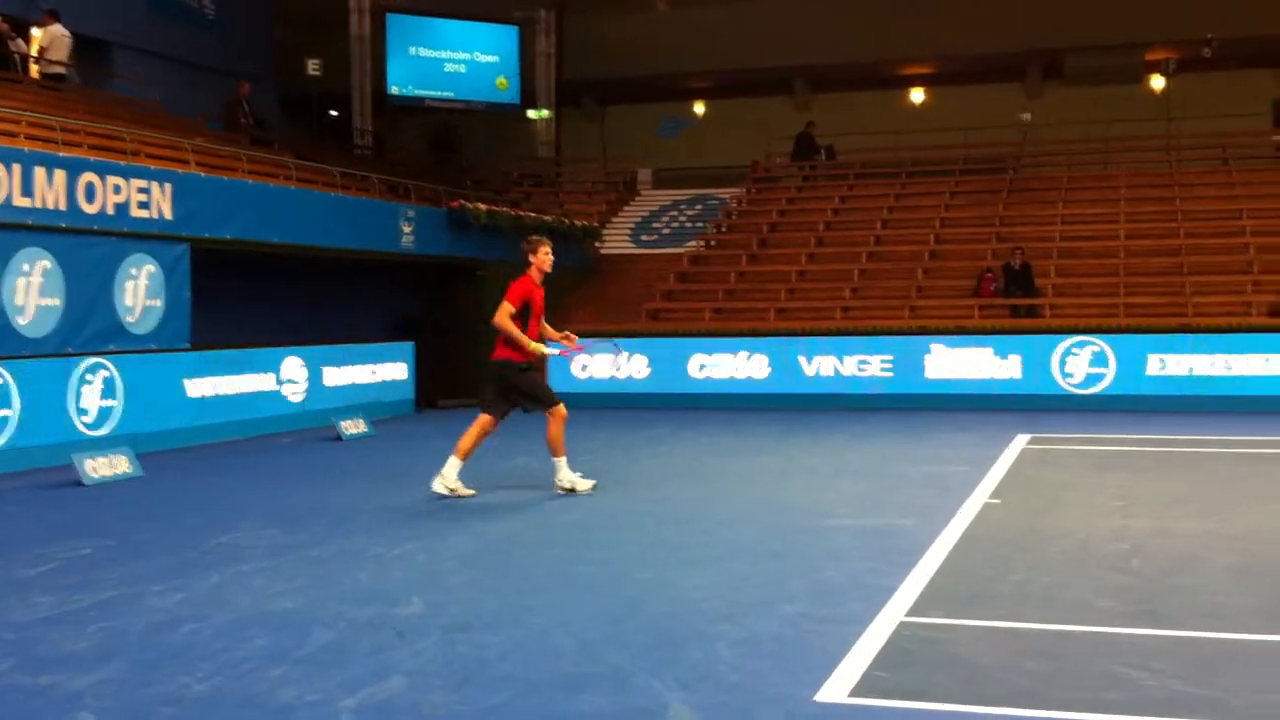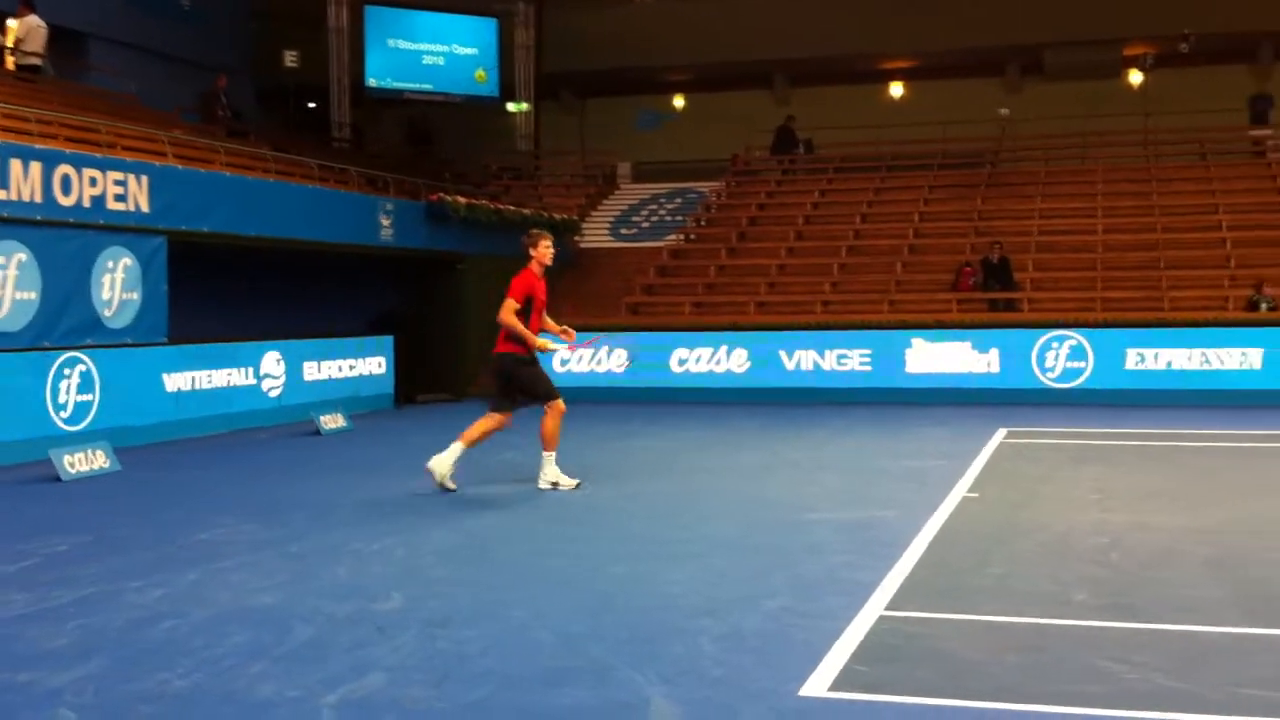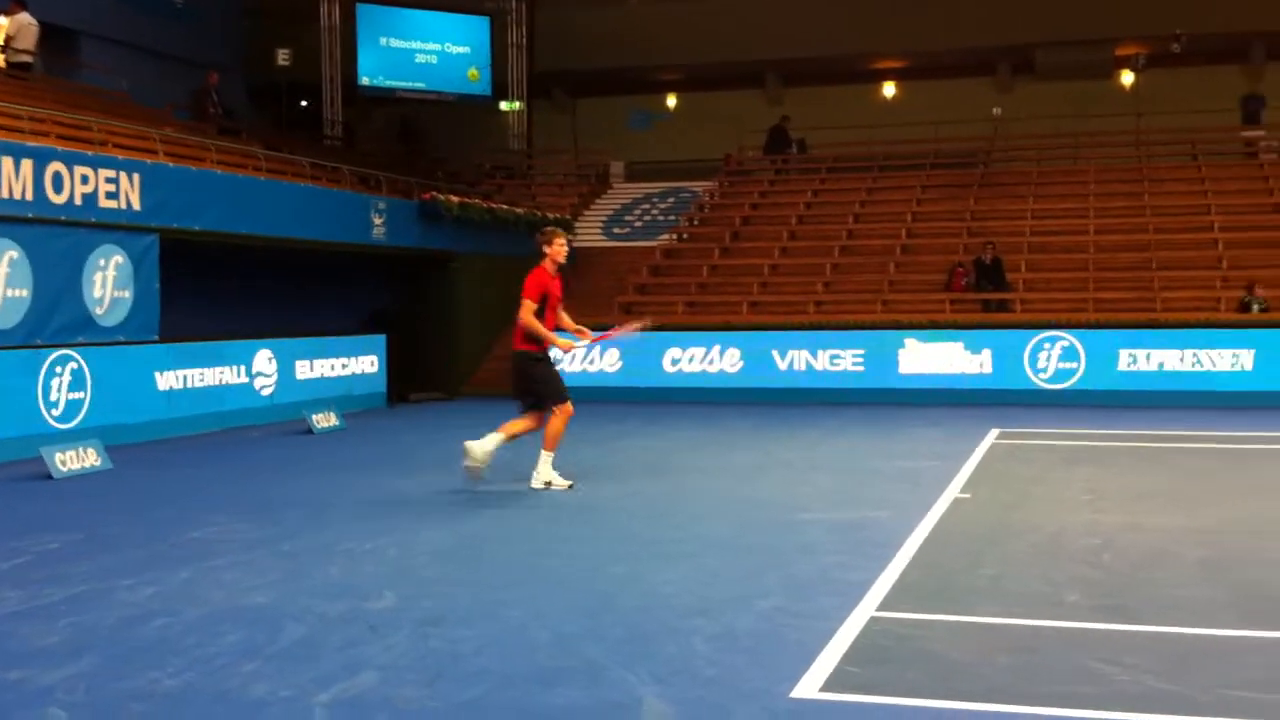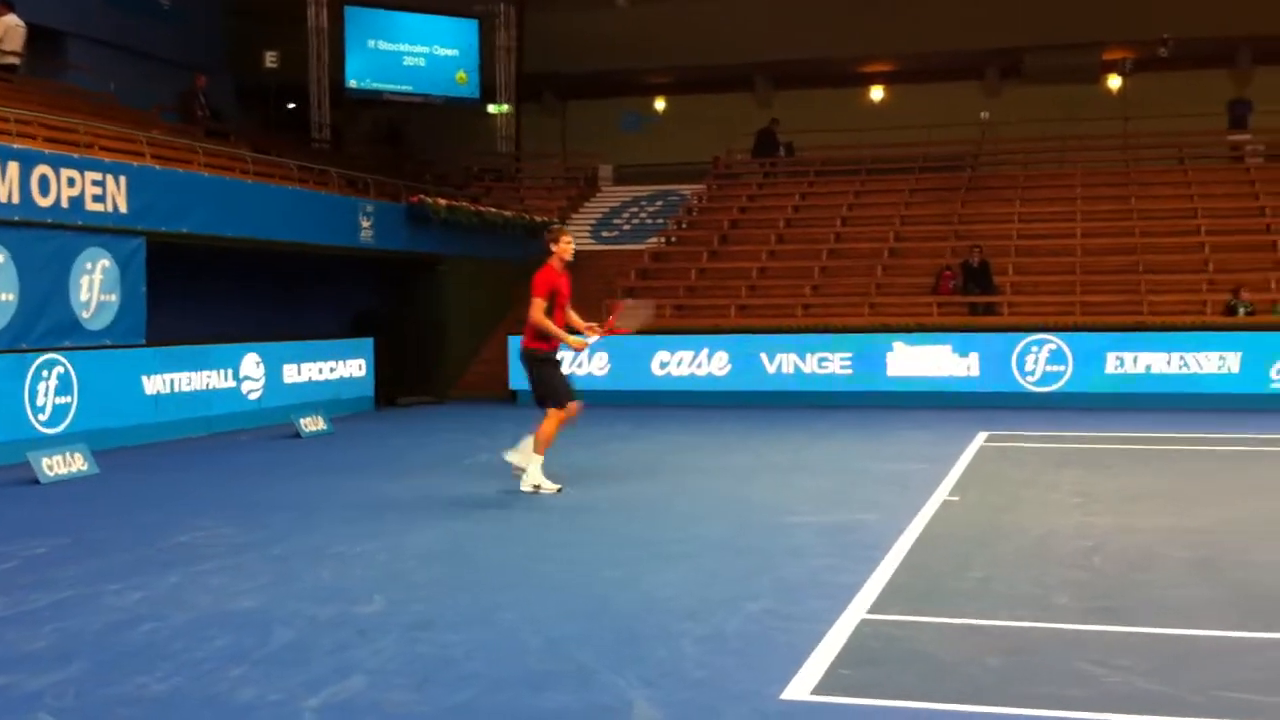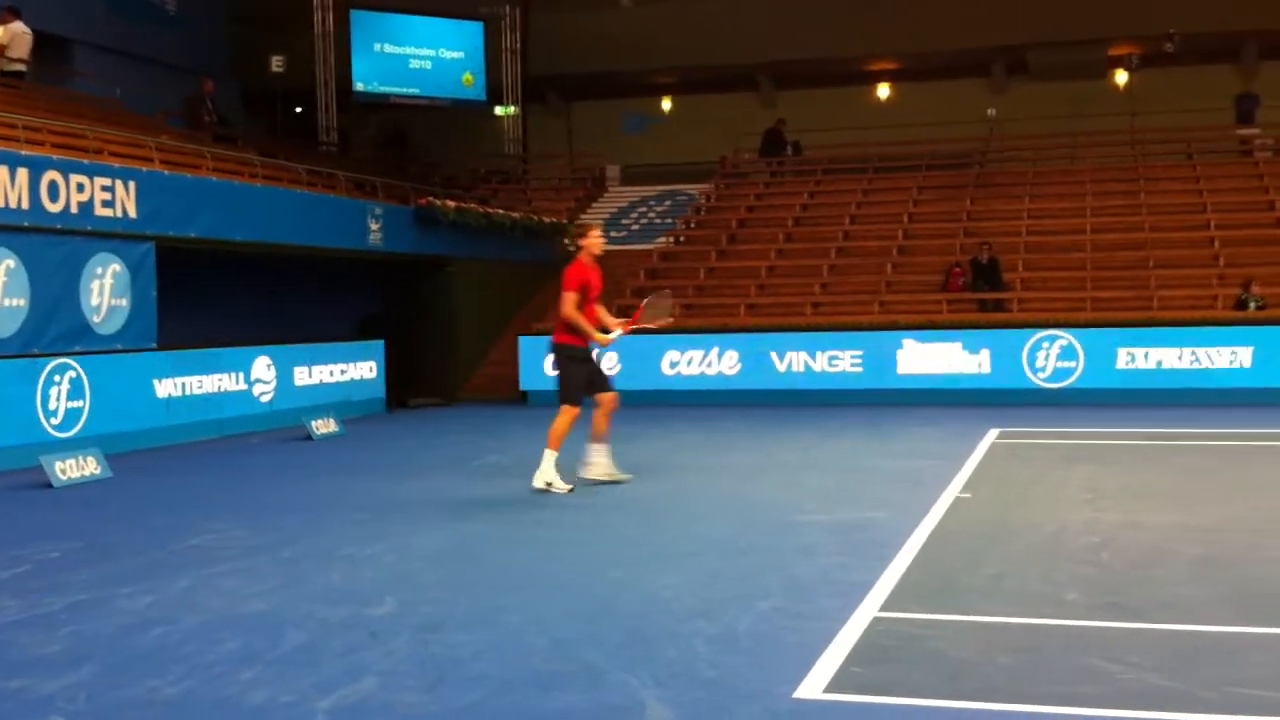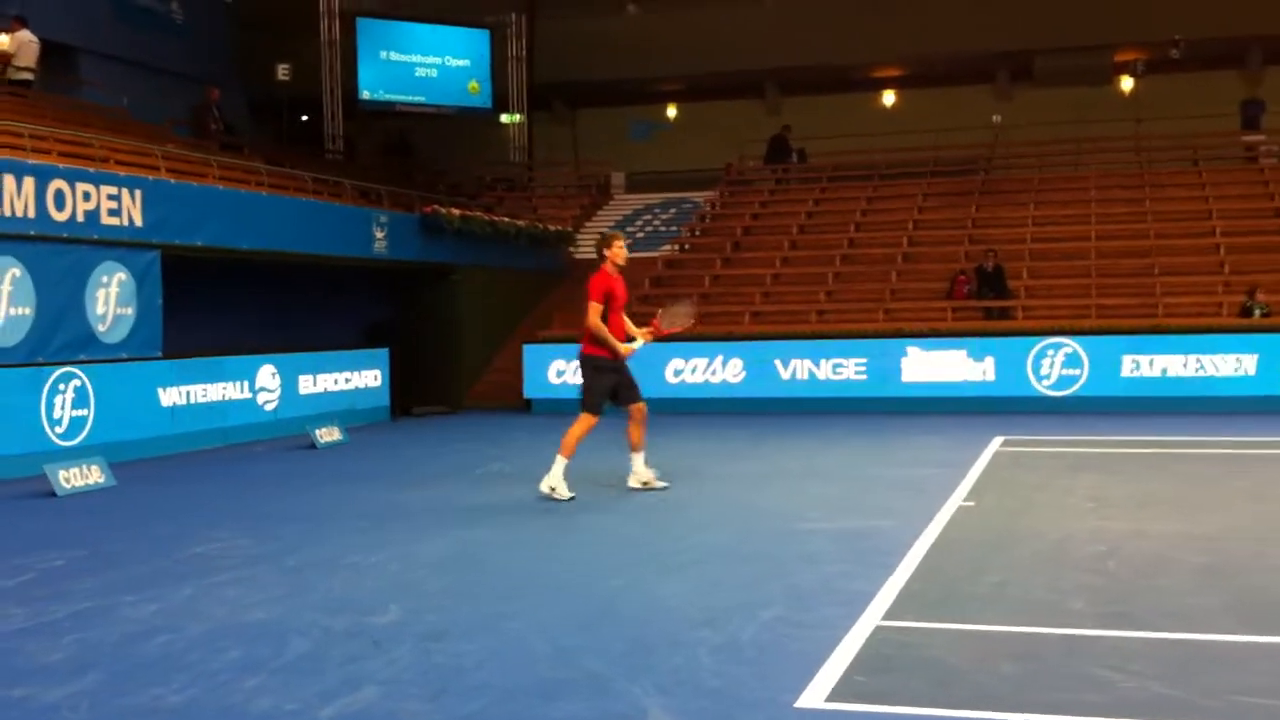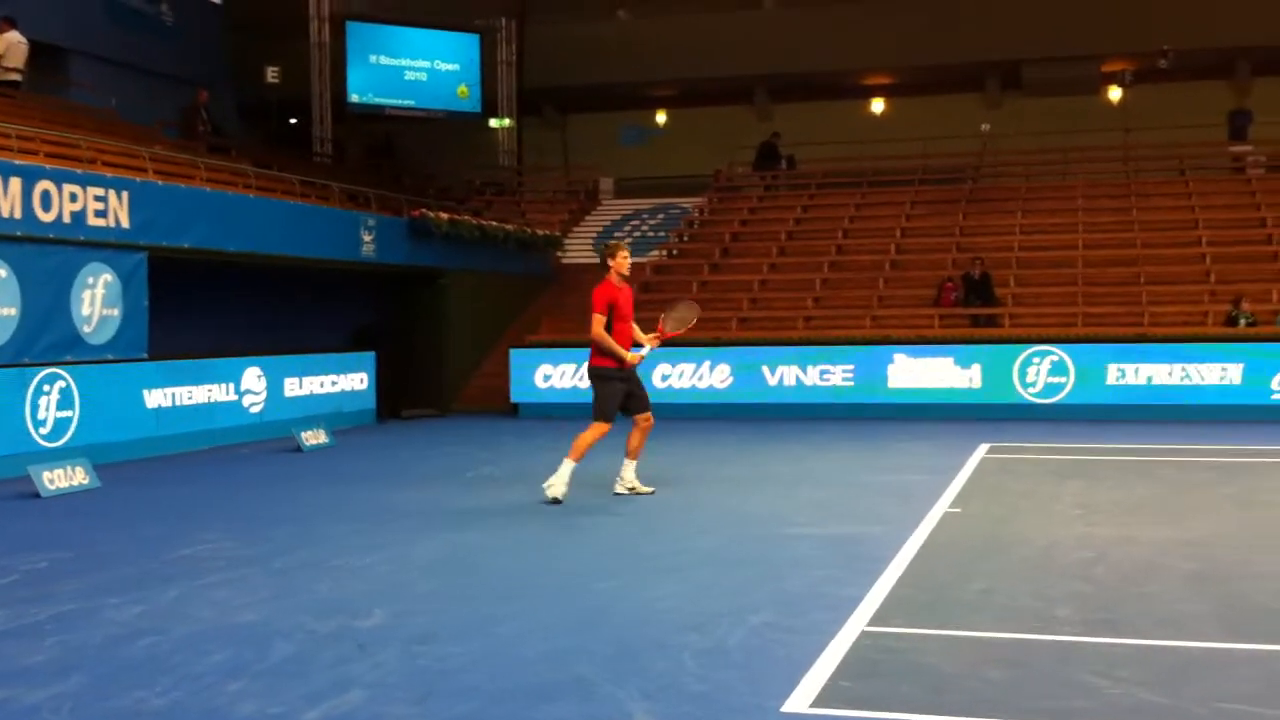
dt=0.1s
person 1, frame 1
left shoulder: (538, 287)
right shoulder: (522, 286)
right elbow: (499, 320)
left wrist: (559, 336)
right wrist: (528, 344)
left hip: (505, 363)
right hip: (514, 364)
left knee: (487, 421)
right knee: (558, 412)
left ankle: (447, 477)
right ankle: (564, 477)
person 1, frame 2
left shoulder: (539, 280)
right shoulder: (524, 280)
right elbow: (505, 317)
left wrist: (557, 329)
right wrist: (534, 340)
left hip: (509, 357)
right hip: (515, 357)
left knee: (499, 418)
right knee: (556, 407)
left ankle: (443, 461)
right ankle: (549, 473)
person 1, frame 3
left shoulder: (554, 277)
right shoulder: (538, 279)
left elbow: (557, 311)
right elbow: (524, 319)
left wrist: (574, 328)
right wrist: (554, 341)
left hip: (535, 355)
right hip: (530, 355)
left knee: (536, 418)
right knee: (564, 409)
left ankle: (481, 447)
right ankle: (543, 473)
person 1, frame 4
left shoulder: (562, 275)
right shoulder: (545, 276)
right elbow: (536, 316)
left wrist: (583, 326)
right wrist: (567, 338)
left hip: (544, 353)
right hip: (537, 352)
left knee: (571, 408)
right knee: (556, 412)
left ankle: (523, 454)
right ankle: (533, 476)
person 1, frame 5
left shoulder: (594, 269)
right shoulder: (575, 270)
right elbow: (567, 310)
left wrist: (611, 322)
right wrist: (594, 333)
left hip: (581, 349)
right hip: (569, 348)
left knee: (608, 399)
right knee: (570, 409)
left ankle: (596, 464)
right ankle: (545, 474)
person 1, frame 6
left shoulder: (619, 280)
right shoulder: (599, 280)
right elbow: (593, 322)
left wrist: (636, 332)
right wrist: (618, 346)
left hip: (613, 360)
right hip: (597, 359)
left knee: (639, 410)
right knee: (588, 419)
left ankle: (638, 473)
right ankle: (554, 479)
person 1, frame 7
left shoulder: (626, 289)
right shoulder: (603, 292)
right elbow: (596, 331)
left wrist: (643, 339)
right wrist: (624, 353)
left hip: (625, 368)
right hip: (604, 368)
left knee: (645, 420)
right knee: (600, 427)
left ankle: (626, 479)
right ankle: (559, 479)
